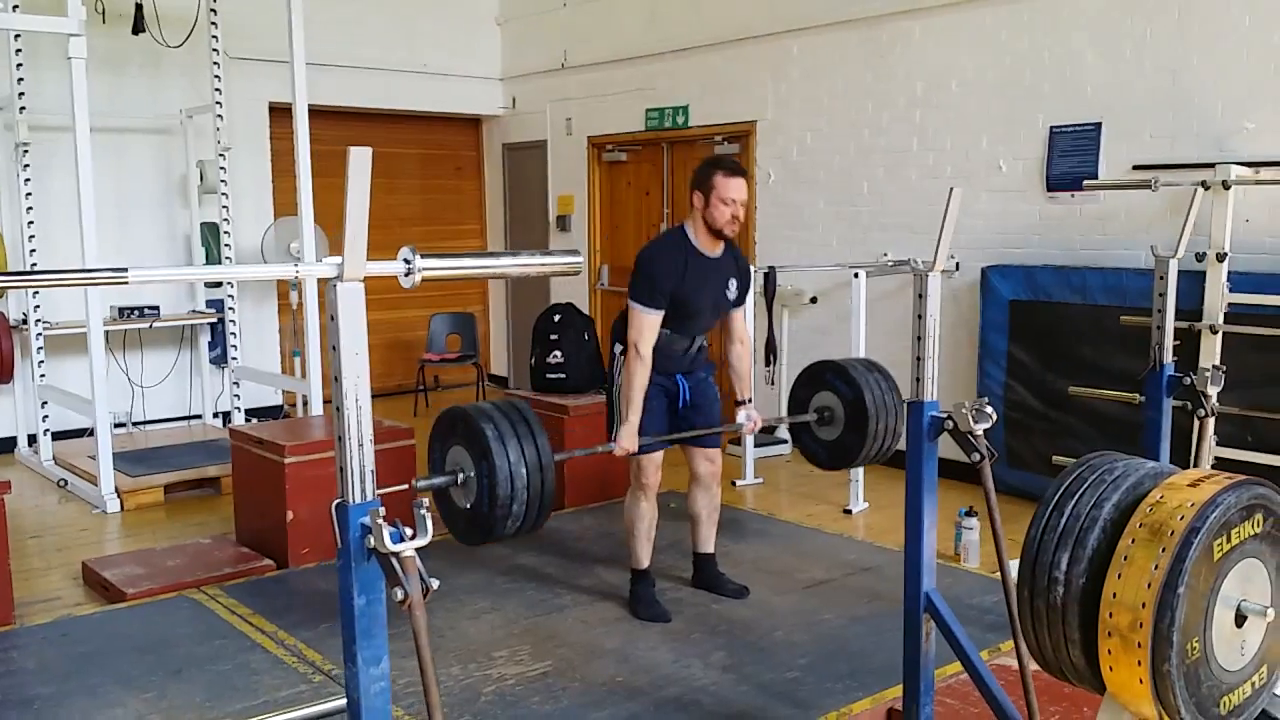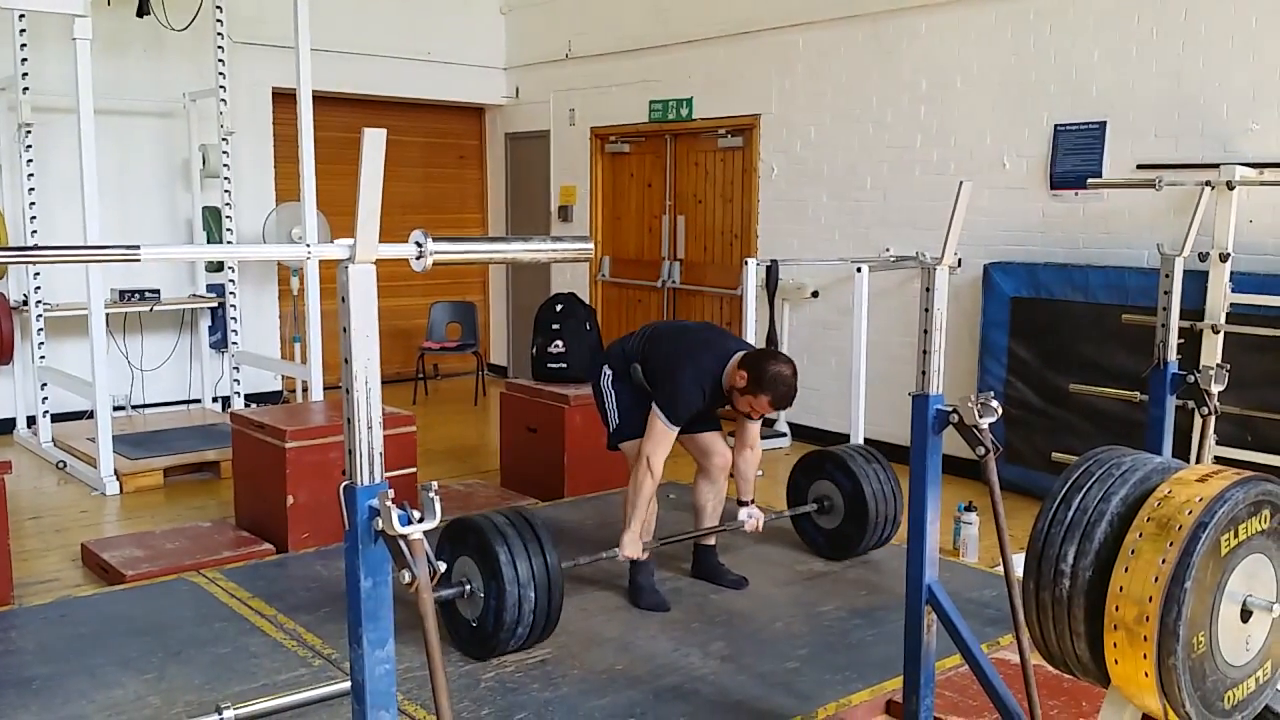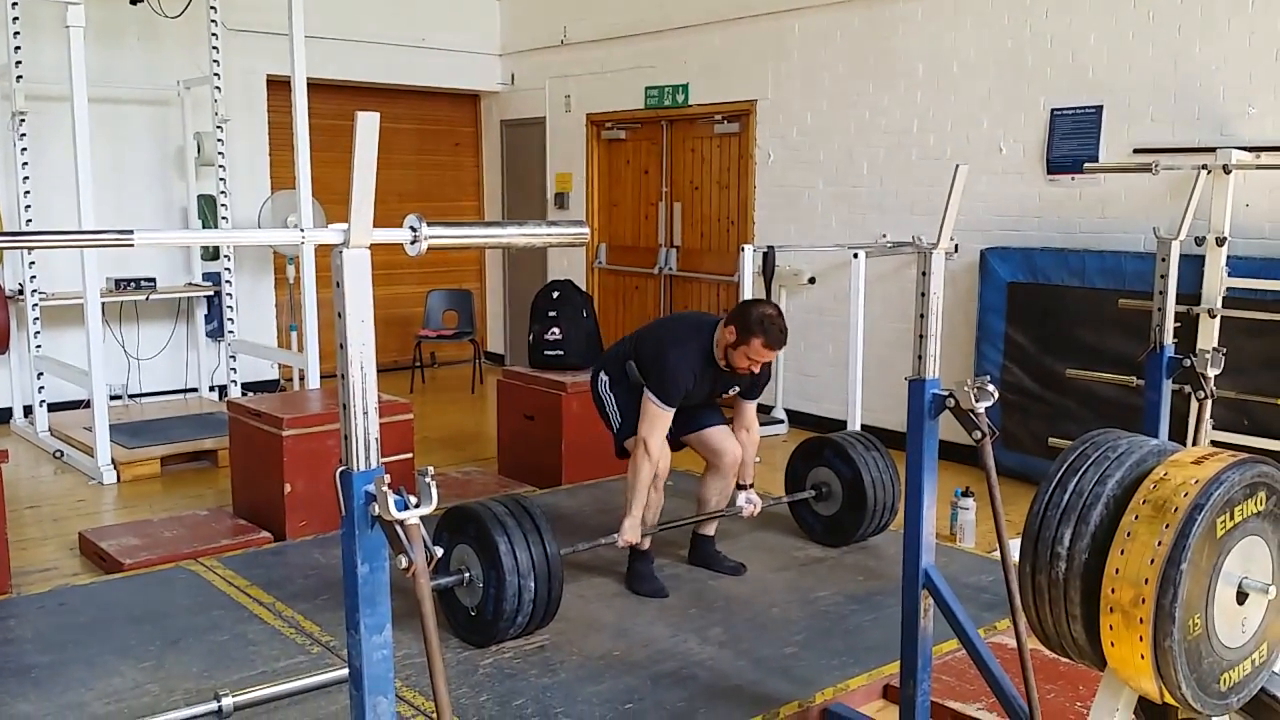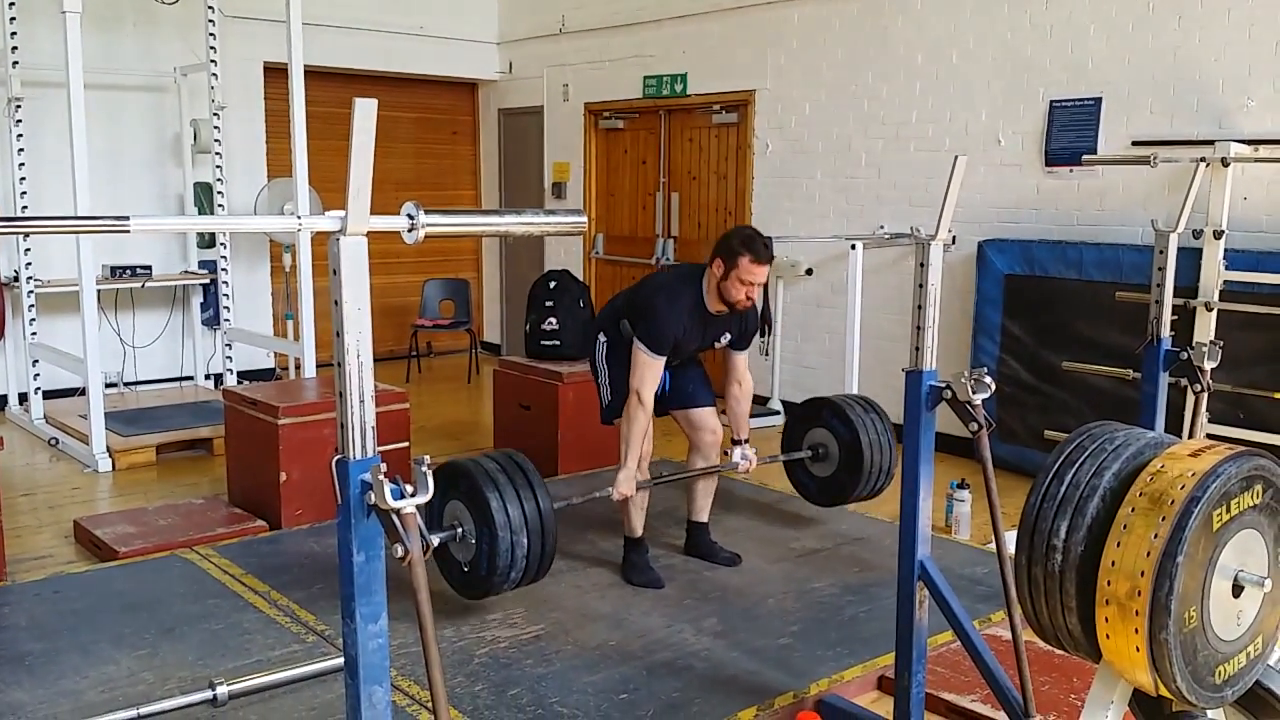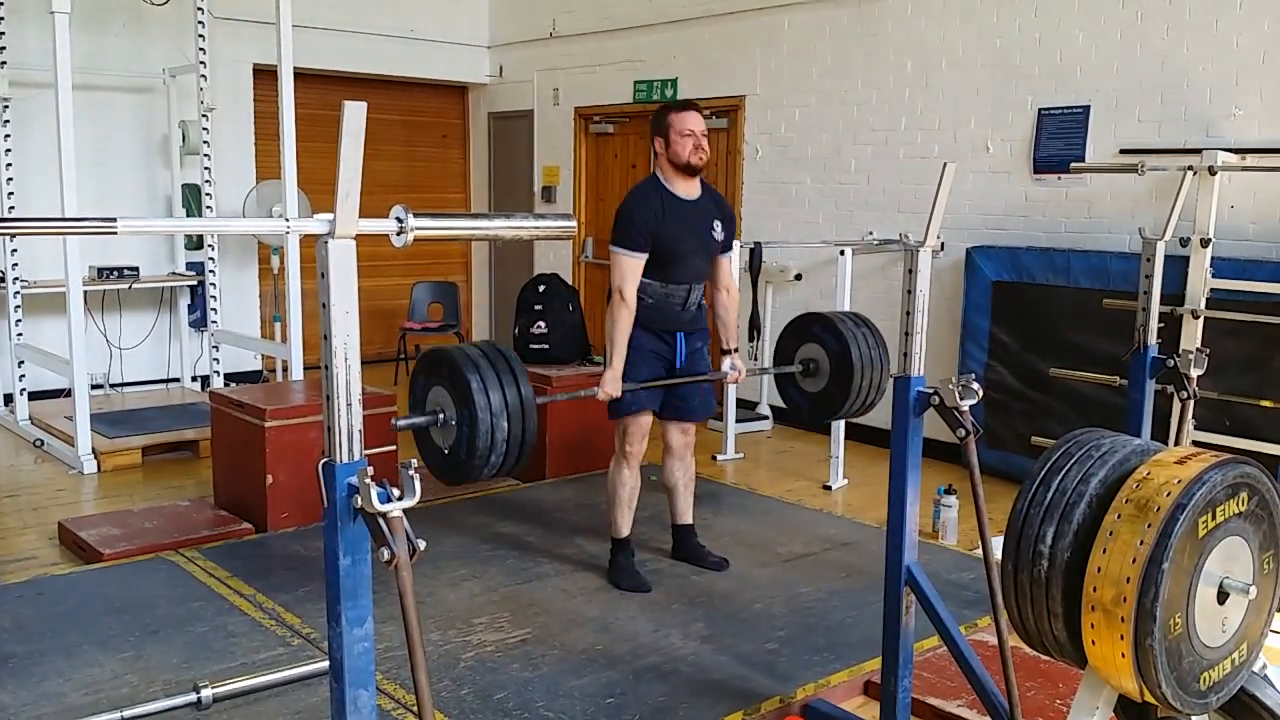
dt=0.7s
person 1, frame 1
left shoulder: (735, 264)
right shoulder: (662, 258)
left elbow: (738, 337)
right elbow: (640, 347)
left wrist: (745, 402)
right wrist: (630, 424)
left hip: (692, 367)
right hip: (645, 372)
left knee: (709, 468)
right knee: (648, 477)
left ankle: (705, 567)
right ankle: (641, 583)
person 1, frame 2
left shoulder: (758, 377)
right shoulder: (690, 381)
left elbow: (748, 447)
right elbow: (651, 459)
left wrist: (747, 503)
right wrist: (631, 532)
left hip: (667, 375)
right hip: (623, 377)
left knee: (718, 460)
right knee: (648, 469)
left ankle: (705, 557)
right ankle: (641, 573)
person 1, frame 3
left shoulder: (755, 362)
right shoulder: (679, 358)
left elbow: (747, 426)
right elbow: (649, 442)
left wrist: (745, 487)
right wrist: (633, 518)
right hip: (622, 383)
left knee: (728, 454)
right knee: (658, 463)
left ankle: (702, 545)
right ankle: (640, 560)
person 1, frame 4
left shoulder: (744, 315)
right shoulder: (669, 305)
left elbow: (739, 380)
right elbow: (642, 394)
left wrist: (741, 442)
right wrist: (627, 470)
left hip: (676, 354)
right hip: (621, 347)
left knee: (710, 436)
right knee: (643, 446)
left ankle: (698, 536)
right ankle: (634, 551)
person 1, frame 5
left shoulder: (718, 208)
right shoulder: (642, 205)
left elbow: (725, 286)
right elbow: (623, 292)
left wrist: (730, 351)
right wrist: (614, 368)
left hip: (690, 335)
right hip: (641, 334)
left knee: (682, 441)
right knee: (633, 445)
left ankle: (685, 538)
right ankle: (621, 553)
